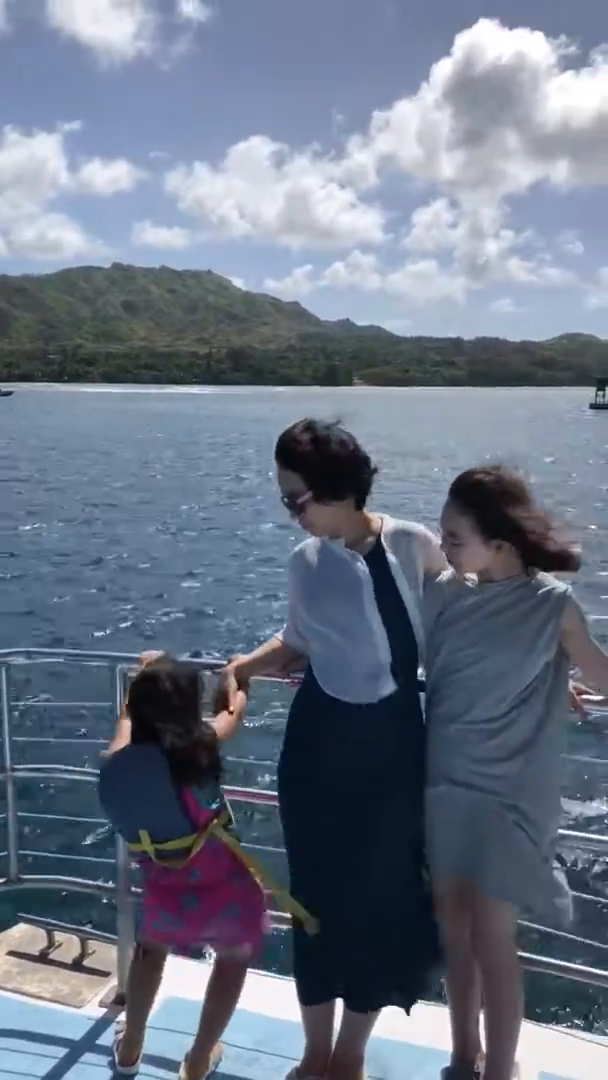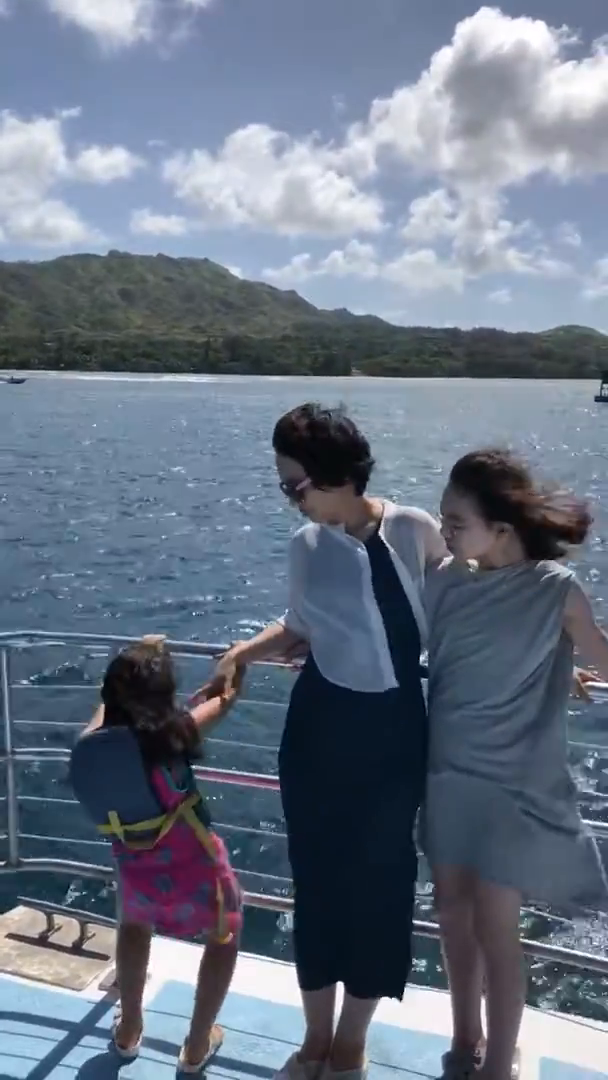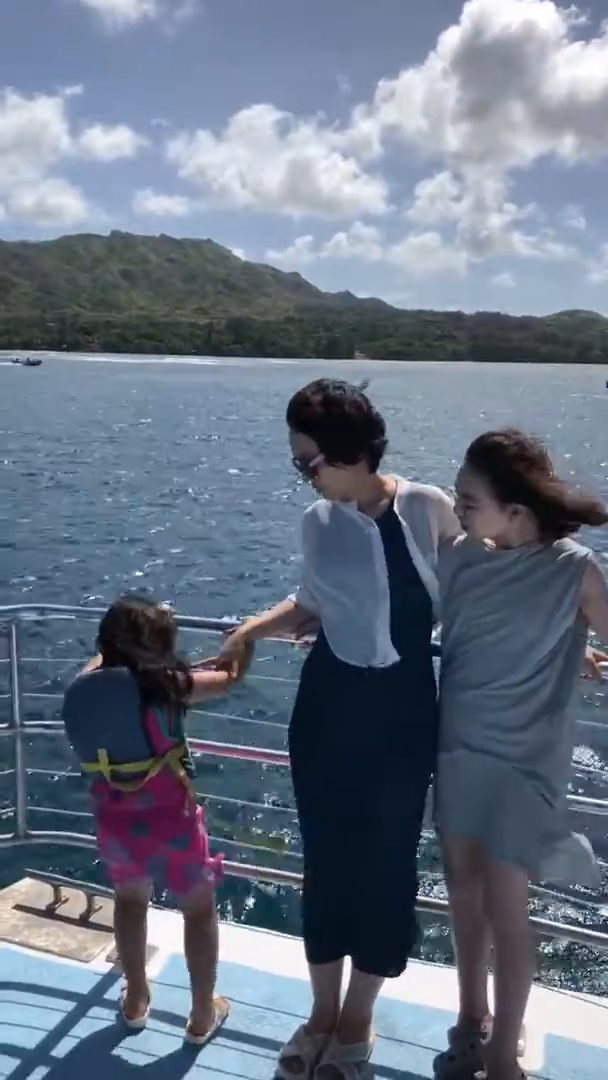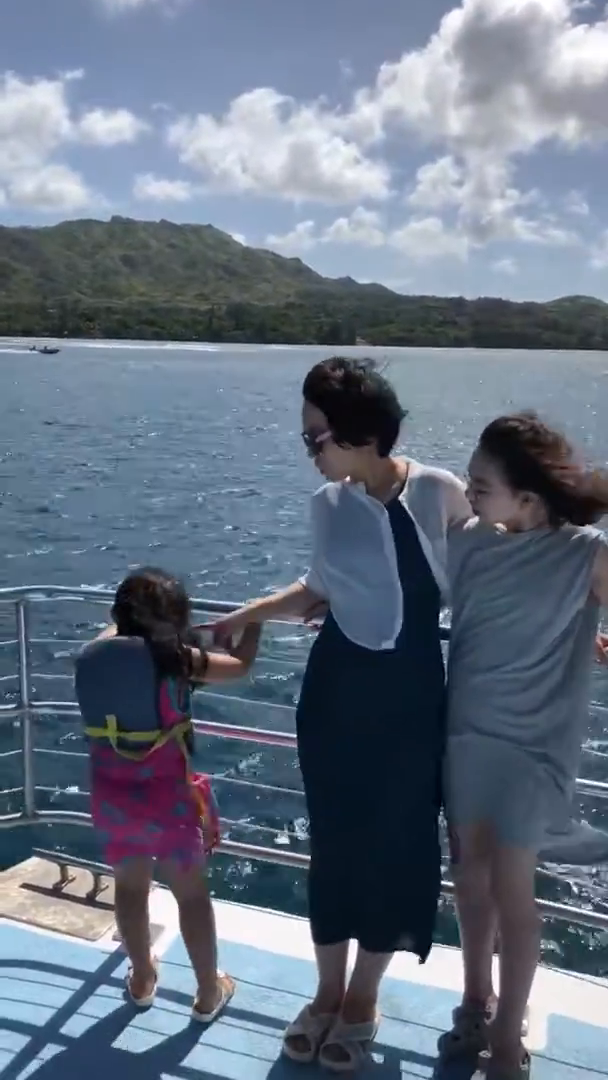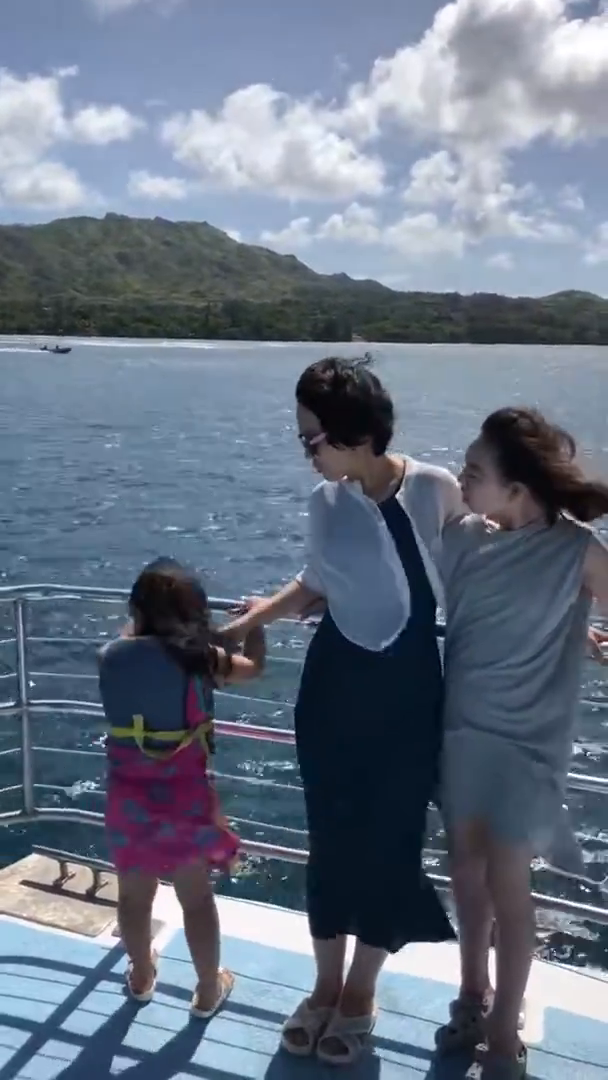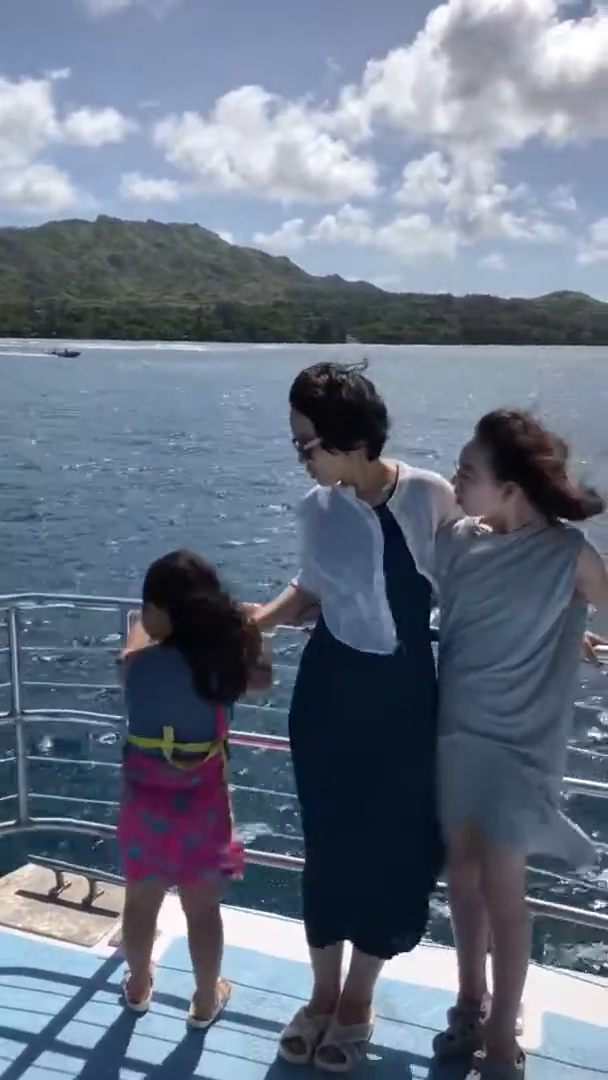
dt=0.3s
person 1, frame 1
left shoulder: (414, 546)
right shoulder: (305, 562)
right wrist: (242, 666)
left hip: (392, 747)
right hip: (317, 743)
left knee: (374, 899)
right knee: (314, 895)
person 1, frame 2
left shoulder: (414, 531)
right shoulder: (305, 546)
right wrist: (242, 651)
left hip: (392, 734)
right hip: (318, 729)
left knee: (376, 885)
right knee: (315, 883)
person 1, frame 3
left shoulder: (428, 507)
right shoulder: (318, 522)
right wrist: (253, 627)
left hip: (402, 711)
right hip: (326, 707)
left knee: (383, 862)
right knee: (325, 860)
left ankle: (357, 1019)
right ankle: (322, 1011)
person 1, frame 4
left shoulder: (439, 492)
right shoulder: (328, 503)
right wrist: (256, 610)
left hip: (410, 694)
right hip: (335, 689)
left knee: (391, 845)
right knee: (332, 842)
left ankle: (362, 998)
right ankle: (327, 991)
person 1, frame 5
left shoulder: (436, 491)
right shoulder: (324, 502)
right wrist: (256, 616)
left hip: (407, 692)
right hip: (332, 687)
left knee: (387, 841)
right knee: (331, 838)
left ankle: (360, 993)
right ankle: (326, 985)
person 1, frame 6
left shoulder: (430, 495)
right shoulder: (318, 506)
right wrist: (252, 623)
left hip: (402, 698)
right hip: (326, 693)
left knee: (387, 848)
right knee: (326, 845)
left ankle: (358, 999)
right ankle: (323, 993)
person 2, frame 1
left shoulder: (552, 605)
right shoulder: (442, 592)
left hip: (508, 794)
right hip: (443, 782)
left knee: (492, 943)
right knee: (452, 927)
person 2, frame 2
left shoulder: (556, 590)
right shoulder: (443, 577)
left hip: (511, 783)
right hip: (446, 769)
left knee: (495, 930)
right knee: (453, 914)
person 2, frame 3
right shoulder: (457, 555)
left hip: (522, 760)
right hip: (457, 747)
left knee: (504, 909)
right knee: (463, 891)
right ankle: (472, 1022)
person 2, frame 4
right shoulder: (468, 539)
left hip: (530, 744)
right hip: (465, 731)
left knee: (511, 891)
right knee: (470, 874)
right ankle: (477, 1002)
person 2, frame 5
right shoulder: (461, 535)
left hip: (525, 740)
right hip: (461, 726)
left knee: (506, 886)
right knee: (466, 869)
right ankle: (474, 995)
person 2, frame 6
right shoulder: (454, 539)
left hip: (518, 743)
right hip: (454, 731)
left knee: (501, 890)
right knee: (462, 874)
right ankle: (471, 1002)
person 3, frame 1
left shoulder: (115, 763)
right shoulder: (196, 750)
left elbow: (131, 716)
right elbow: (234, 710)
left wrist: (147, 674)
left hip: (164, 889)
right hip: (221, 887)
left knee: (150, 947)
right knee: (234, 957)
left ankle: (130, 1046)
person 3, frame 2
left shoulder: (87, 746)
right shoulder: (170, 734)
left elbow: (111, 705)
right elbow: (222, 700)
left wrist: (136, 660)
right wrist: (234, 666)
left hip: (137, 872)
right hip: (193, 866)
left knee: (135, 927)
right knee: (223, 938)
left ankle: (128, 1029)
right ankle: (198, 1044)
person 3, frame 3
left shoulder: (81, 686)
right shoulder: (163, 683)
left elbow: (104, 659)
right elbow: (229, 679)
left wrist: (150, 617)
right wrist: (243, 645)
left hip: (115, 822)
right hip: (170, 819)
left knee: (130, 898)
right knee: (200, 909)
left ankle: (135, 999)
right ankle: (203, 1014)
person 3, frame 4
left shoulder: (92, 655)
right shoulder: (176, 657)
right elbow: (241, 665)
right wrist: (252, 625)
left hip: (111, 794)
right hip: (166, 795)
left knee: (129, 885)
right knee: (192, 893)
left ankle: (142, 978)
right ankle: (209, 992)
person 3, frame 5
left shoulder: (113, 656)
right shoulder: (198, 656)
right elbow: (253, 668)
left wrist: (142, 623)
right wrist: (255, 623)
left hip: (128, 796)
right hip: (185, 797)
left knee: (134, 893)
right knee: (197, 898)
left ankle: (141, 976)
right ankle: (209, 990)
person 3, frame 6
left shoulder: (138, 664)
right shoulder: (224, 664)
right elbow: (262, 678)
left wrist: (148, 620)
right wrist: (251, 629)
left hip: (145, 804)
right hip: (202, 806)
left knee: (140, 903)
right knee: (203, 909)
left ankle: (138, 985)
right ankle: (206, 1000)
